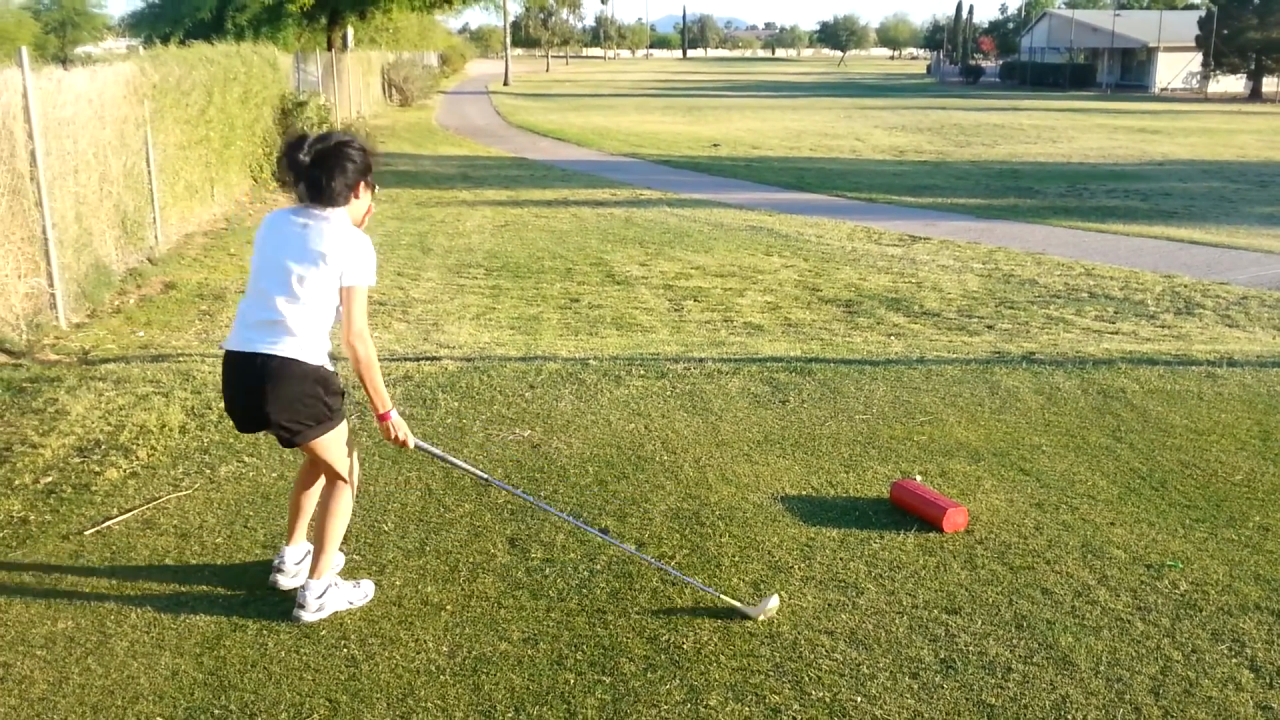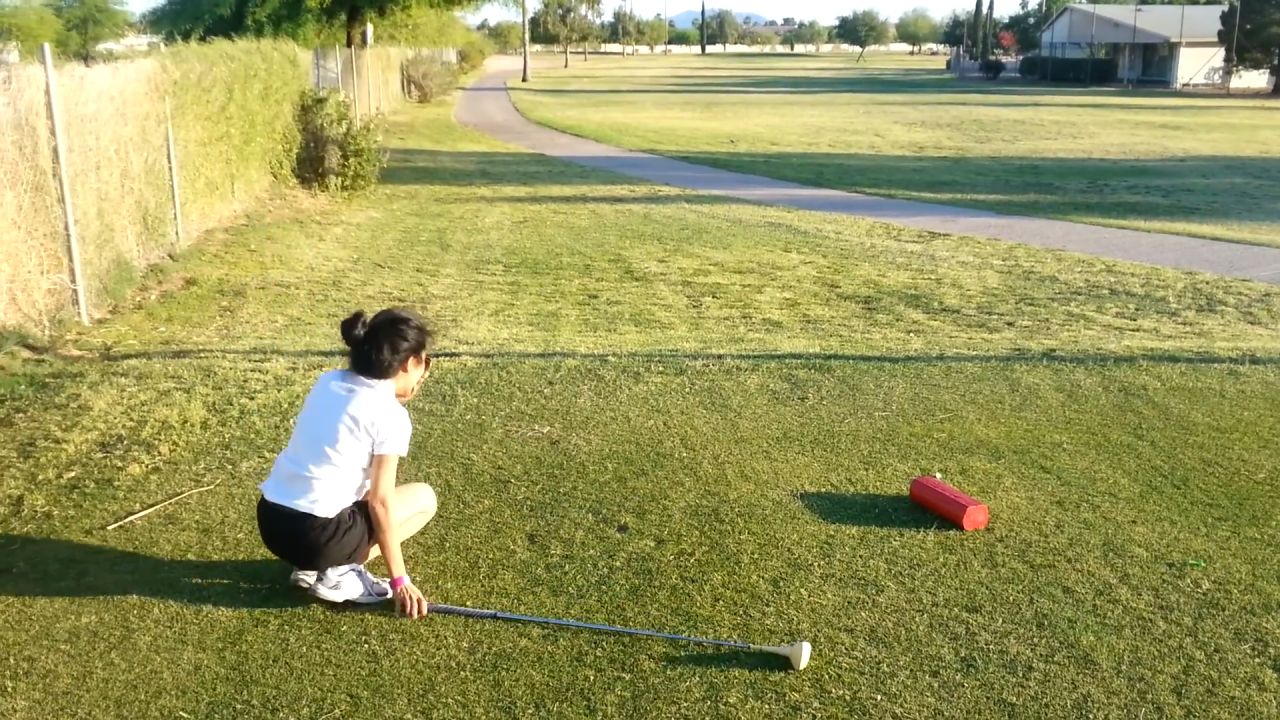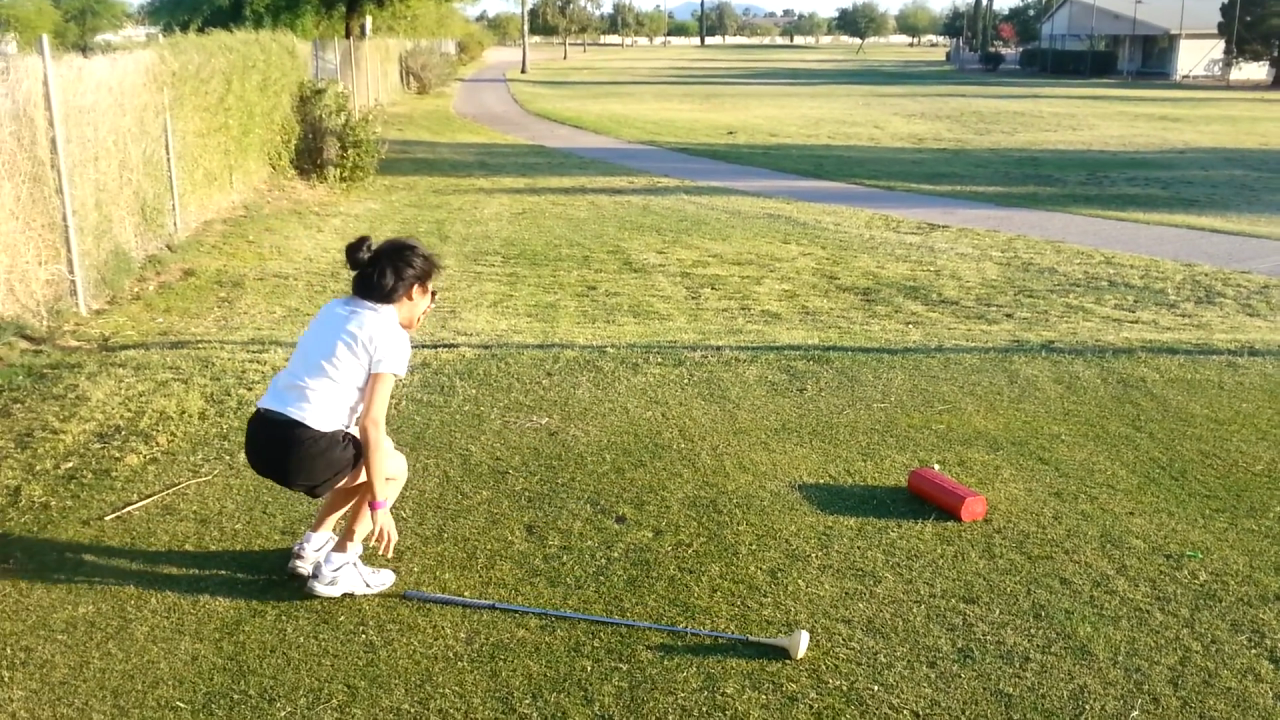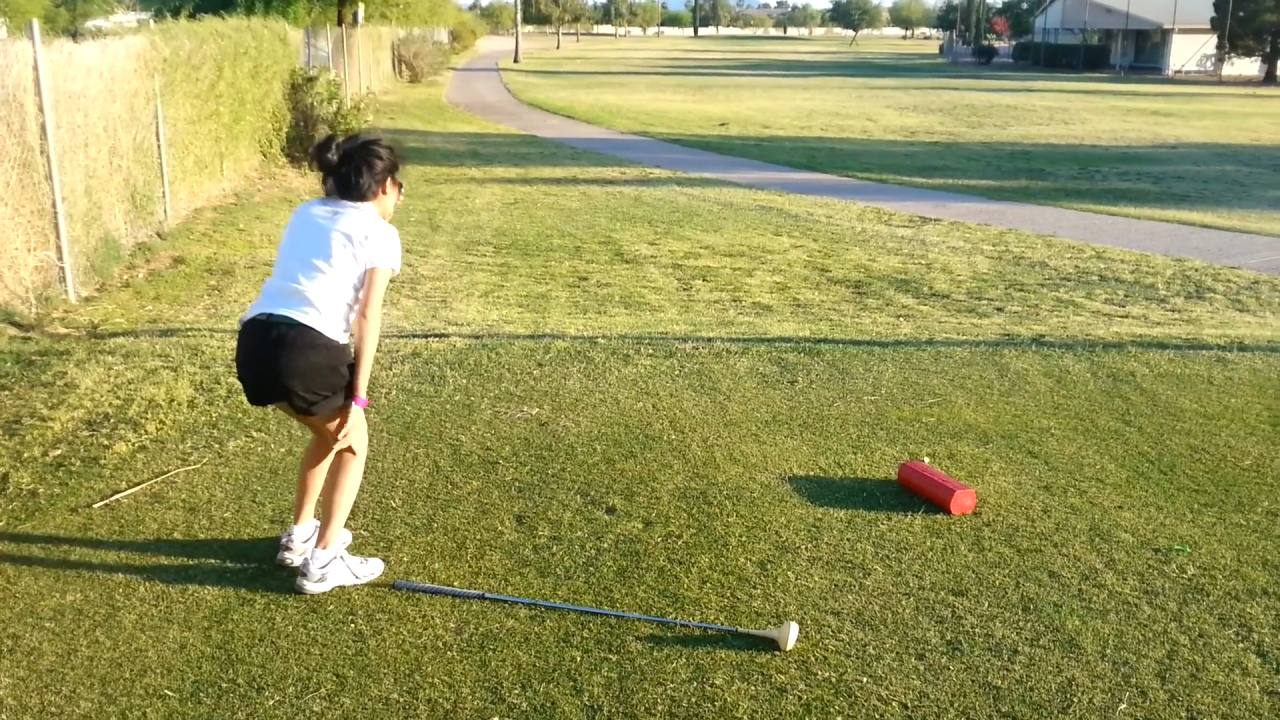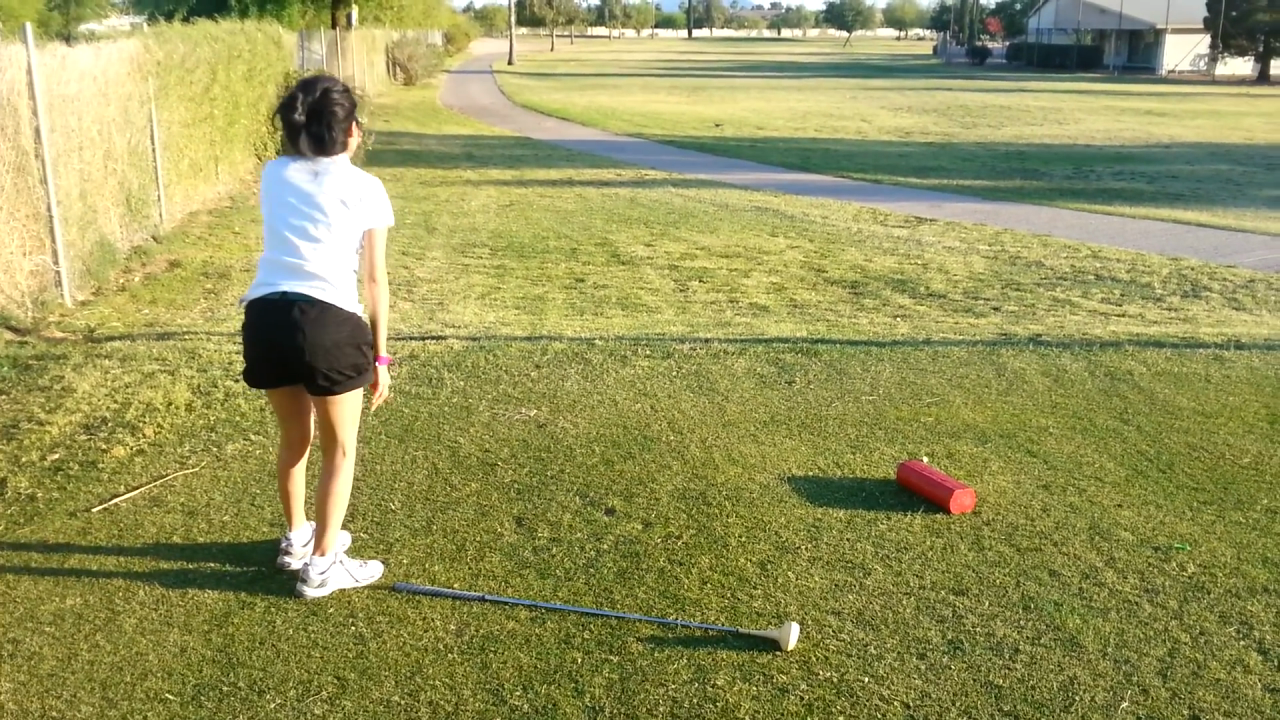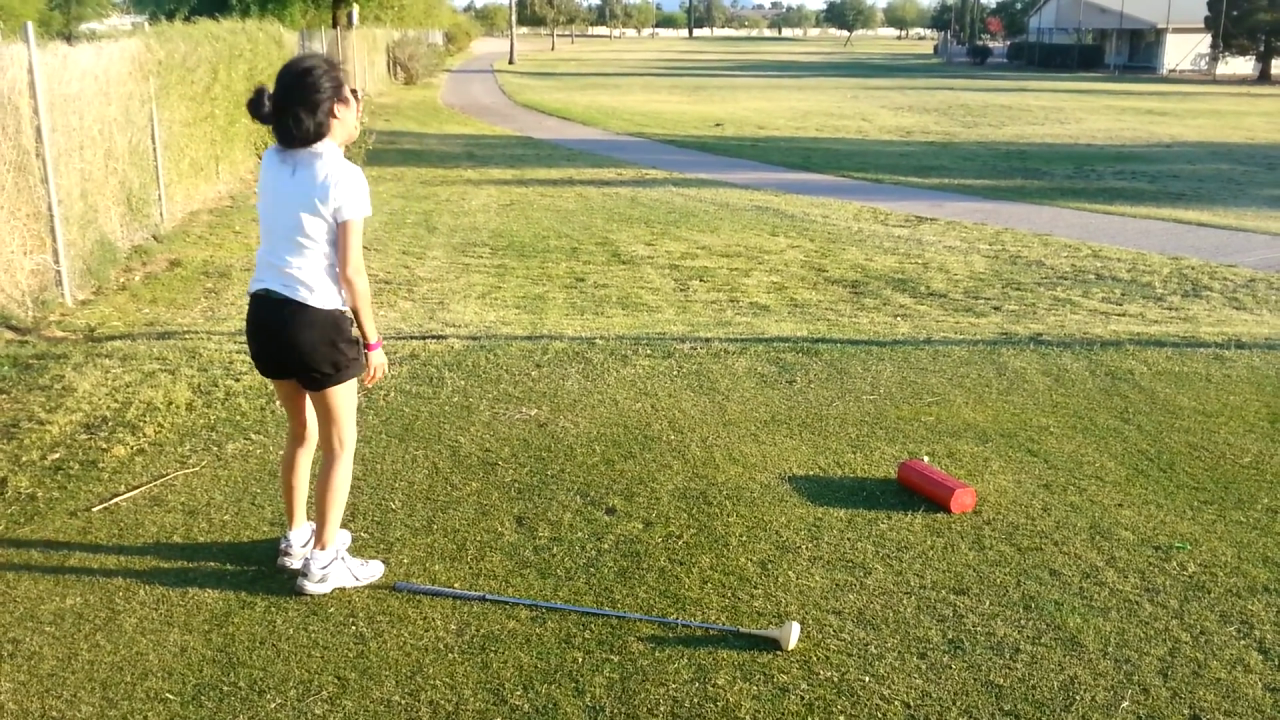
dt=0.4s
person 1, frame 1
left shoulder: (274, 223)
right shoulder: (352, 243)
right elbow: (356, 343)
right wrist: (386, 413)
left hip: (238, 370)
right hip: (289, 374)
left knee: (326, 446)
right knee: (343, 474)
left ankle: (292, 558)
right ankle: (318, 591)
person 1, frame 2
left shoulder: (329, 382)
right shoulder: (390, 414)
right elbow: (381, 504)
right wrist: (400, 580)
left hip: (271, 519)
right hip: (312, 533)
left knee: (380, 481)
right knee: (423, 499)
left ankle: (313, 565)
right ankle: (343, 575)
person 1, frame 3
left shoulder: (334, 310)
right shoulder: (391, 335)
right elbow: (371, 422)
right wrist: (380, 508)
left hip: (261, 436)
right hip: (302, 446)
left knee: (368, 457)
right knee: (393, 468)
left ankle: (313, 545)
right ankle: (336, 566)
person 1, frame 4
left shoulder: (306, 214)
right shoulder: (379, 232)
right elbow: (367, 317)
right wrist: (358, 396)
left hip: (254, 340)
right hip: (309, 346)
left knee: (328, 434)
right knee: (352, 445)
left ankle: (299, 536)
right ankle: (322, 562)
person 1, frame 5
left shoulder: (273, 175)
right shoulder: (364, 187)
right elbow: (374, 279)
right wrist: (381, 355)
left hip: (265, 317)
right hip: (328, 323)
left knee: (294, 438)
right knee: (339, 450)
left ankle: (297, 540)
right ankle: (322, 565)
person 1, frame 6
left shoulder: (276, 162)
right shoulder: (339, 174)
right elbow: (350, 269)
left wrist: (340, 143)
right wrist: (371, 340)
left hip: (265, 313)
right hip: (312, 321)
left knee: (303, 430)
right knee: (337, 441)
left ankle: (297, 538)
right ankle: (323, 562)
